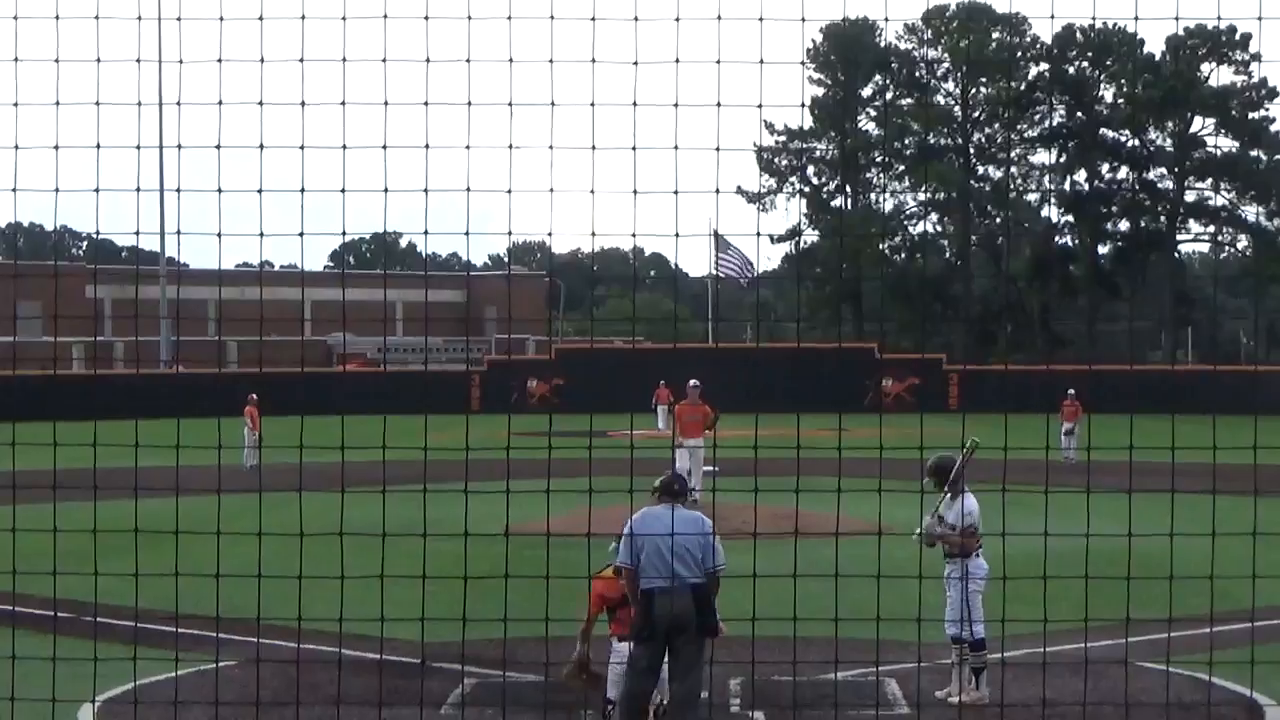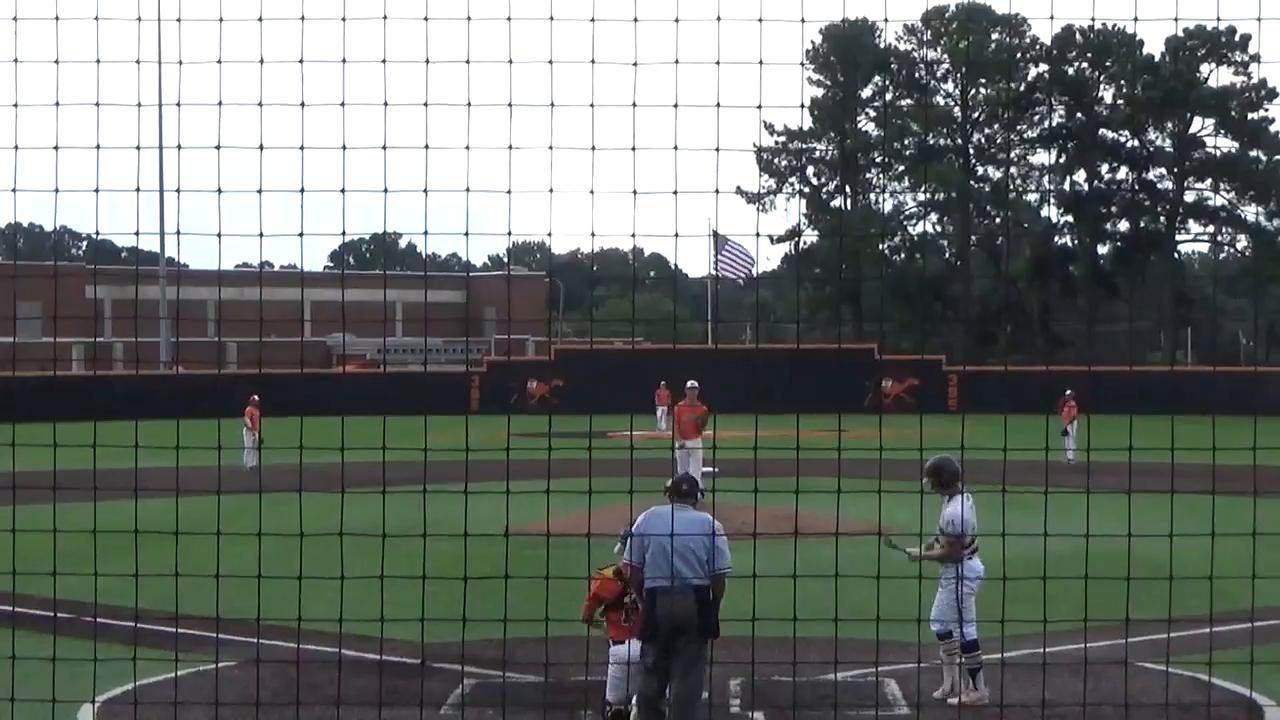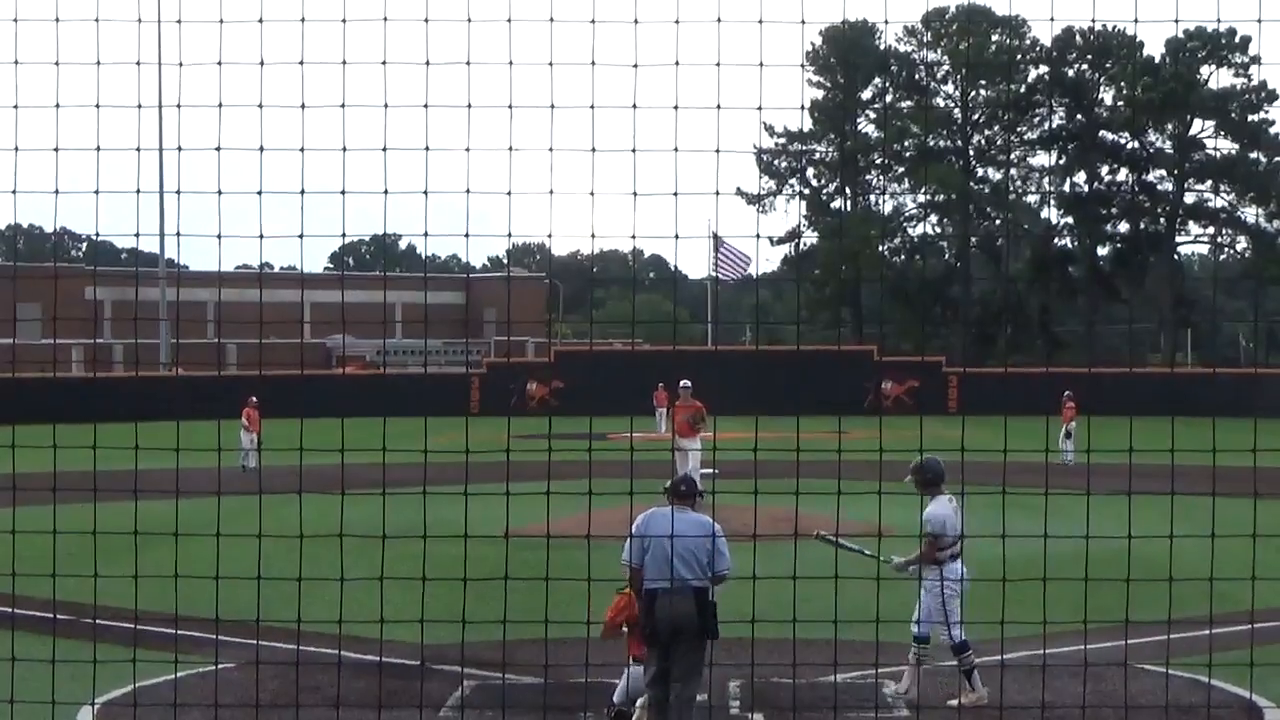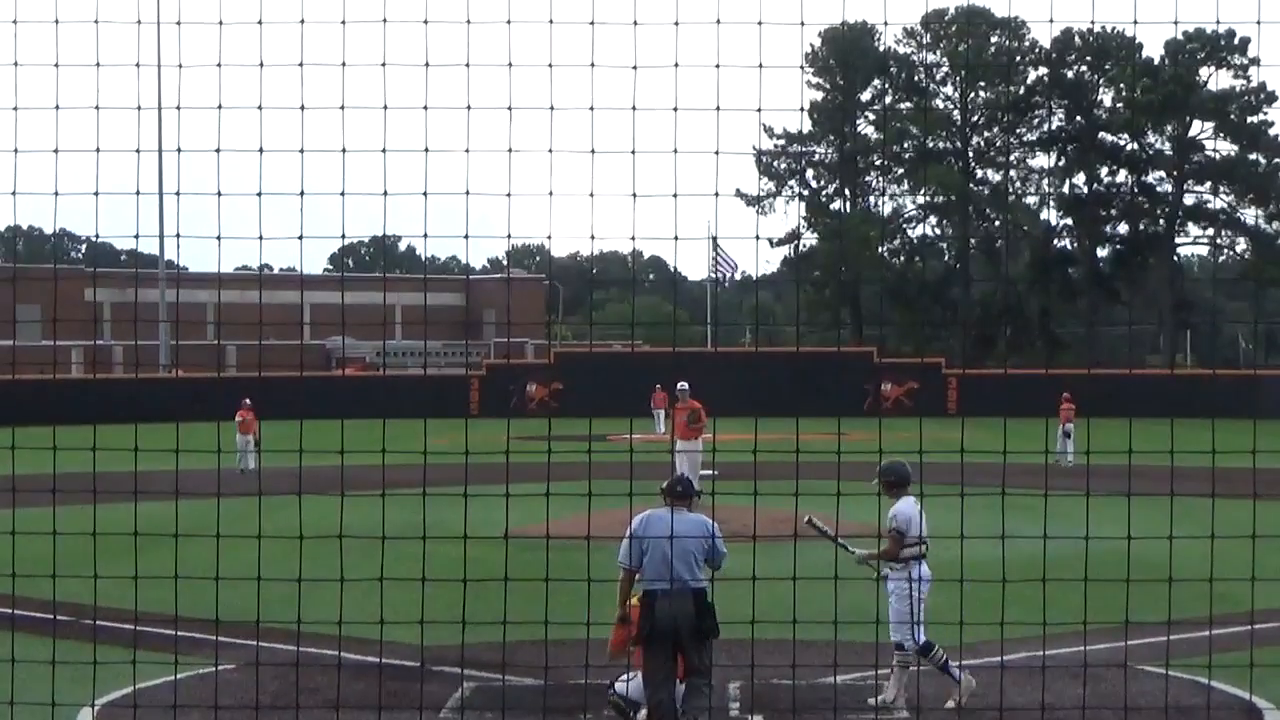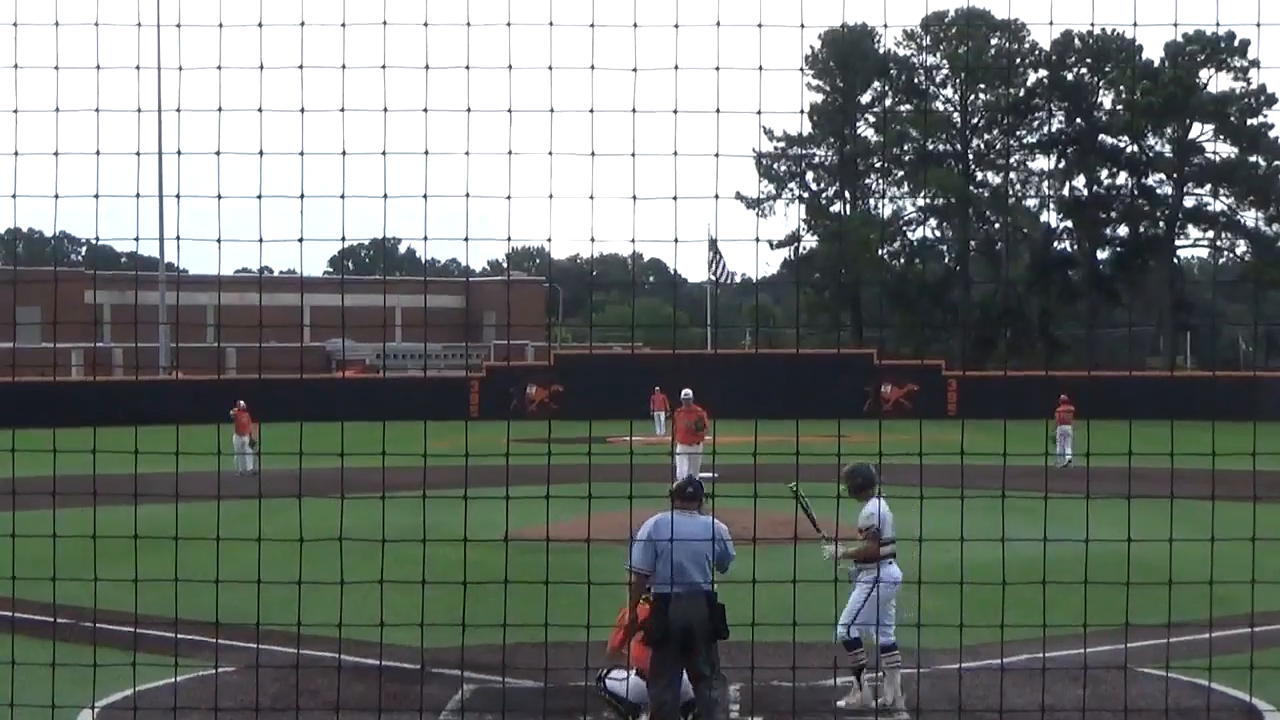
dt=0.3s
person 1, frame 1
left shoulder: (968, 506)
right shoulder: (947, 500)
left elbow: (968, 546)
right elbow: (930, 540)
left wrist: (940, 533)
right wrist: (929, 532)
left hip: (968, 571)
right hip: (953, 569)
left knee: (971, 629)
right knee: (955, 628)
left ankle: (978, 689)
right ankle: (959, 685)
person 1, frame 2
left shoulder: (954, 512)
right shoulder: (961, 498)
left elbow: (951, 553)
left wrist: (922, 555)
right wrist: (932, 545)
left hip: (959, 574)
right hip: (956, 571)
left knee: (964, 631)
right knee: (940, 623)
left ankle: (977, 690)
right ankle: (953, 682)
person 1, frame 3
left shoulder: (933, 512)
right shoulder: (949, 501)
left elbow: (929, 553)
left wrist: (904, 563)
right wrist: (919, 564)
left hip: (941, 576)
right hip: (940, 573)
left knee: (953, 634)
right knee: (920, 627)
left ankle: (975, 691)
right ankle: (909, 685)
person 1, frame 4
left shoulder: (898, 510)
right shoulder: (914, 504)
left elbow: (892, 551)
left wrist: (867, 555)
right wrist: (891, 570)
left hip: (907, 578)
right hip: (910, 575)
left knee: (914, 639)
right knee: (901, 636)
left ankle: (959, 680)
right ankle: (894, 693)
person 1, frame 5
left shoulder: (872, 509)
right shoulder: (879, 505)
left elbow: (872, 549)
left wrist: (841, 553)
right wrist: (857, 569)
left hip: (877, 578)
right hip: (886, 575)
left knee: (847, 629)
right knee: (885, 635)
left ankle: (862, 690)
right ankle: (892, 695)
person 2, frame 1
left shoulder: (639, 520)
right shoulder: (701, 522)
left elbow: (628, 571)
right elbow: (713, 573)
left wrist: (636, 604)
right wrist: (708, 607)
left hip: (652, 603)
right hip: (691, 602)
left knee: (641, 672)
right knee: (687, 675)
person 2, frame 2
left shoulder: (647, 519)
right shoulder: (709, 524)
left elbow: (632, 568)
right elbow: (719, 576)
left wrist: (643, 598)
right wrist: (712, 608)
left hip: (657, 602)
right hip: (695, 603)
left knee: (652, 674)
right knee: (688, 676)
person 2, frame 3
left shoulder: (646, 520)
right shoulder: (709, 526)
left elbow: (633, 570)
right elbow: (720, 575)
left wrist: (643, 600)
left hip: (656, 604)
right hip: (694, 605)
left knee: (656, 677)
right knee: (685, 678)
person 2, frame 4
left shoulder: (643, 521)
right shoulder: (706, 525)
left elbow: (628, 571)
right elbow: (718, 563)
left wrist: (622, 606)
left hip: (655, 606)
right hip: (694, 605)
left knee: (658, 677)
right knee: (699, 673)
person 2, frame 5
left shoulder: (654, 525)
right shoulder: (716, 528)
left elbow: (639, 574)
right elbow: (724, 566)
left wrist: (632, 609)
left hip: (666, 609)
right hip: (703, 608)
left knee: (663, 679)
right knee: (708, 678)
